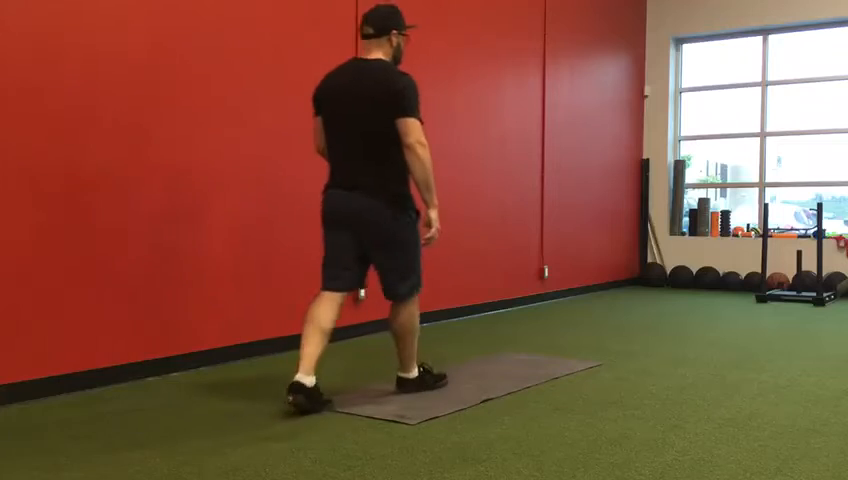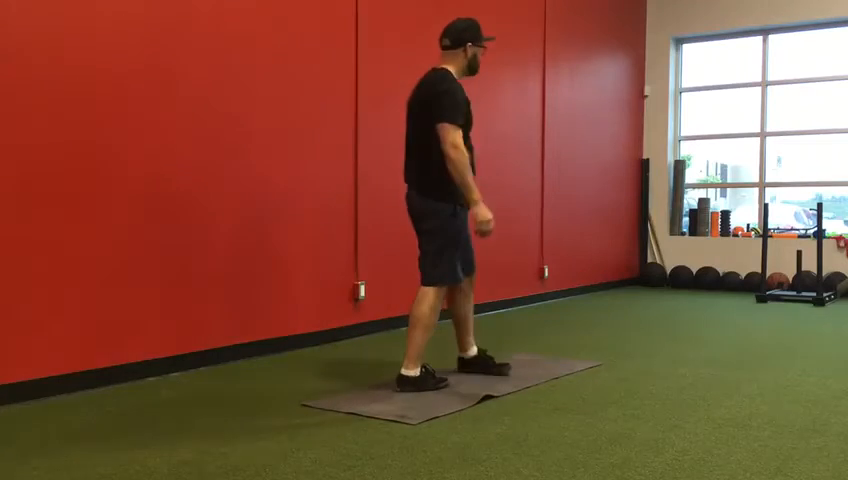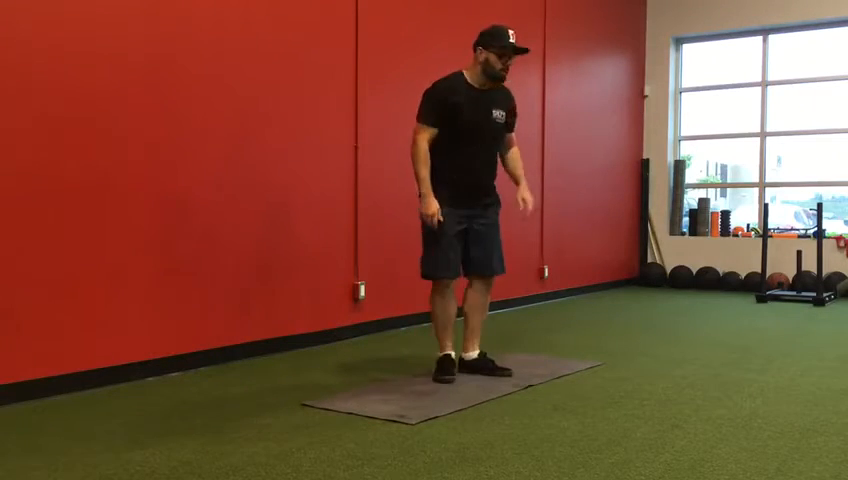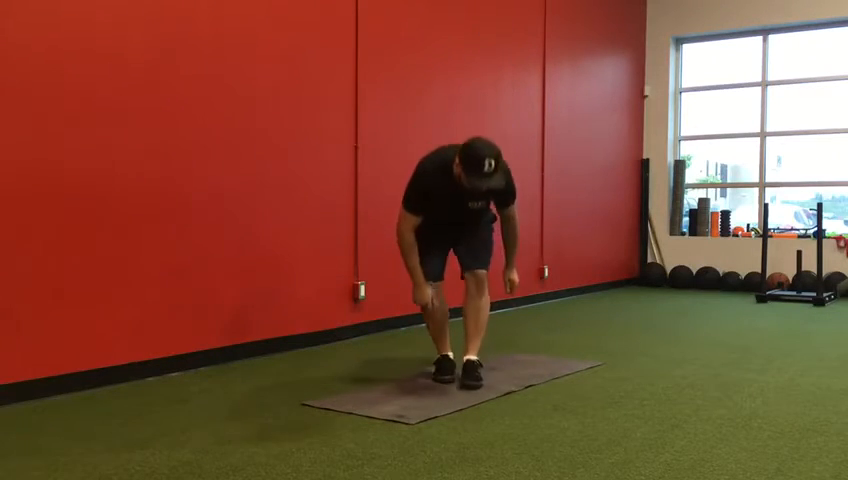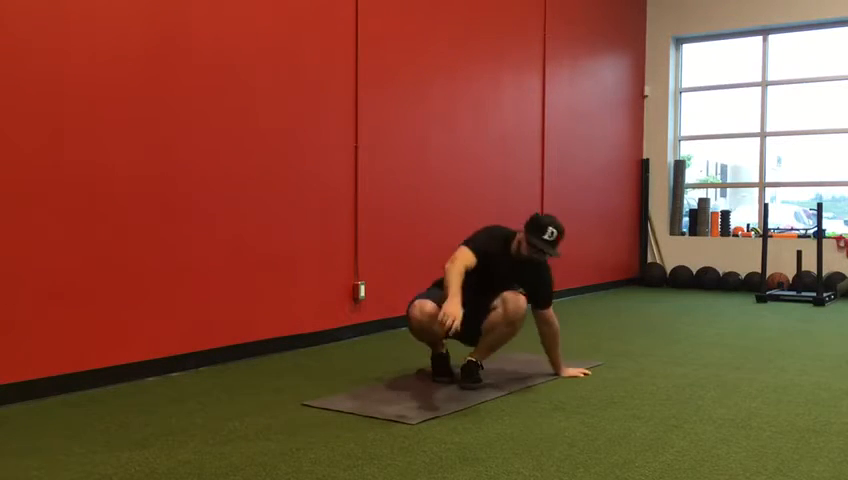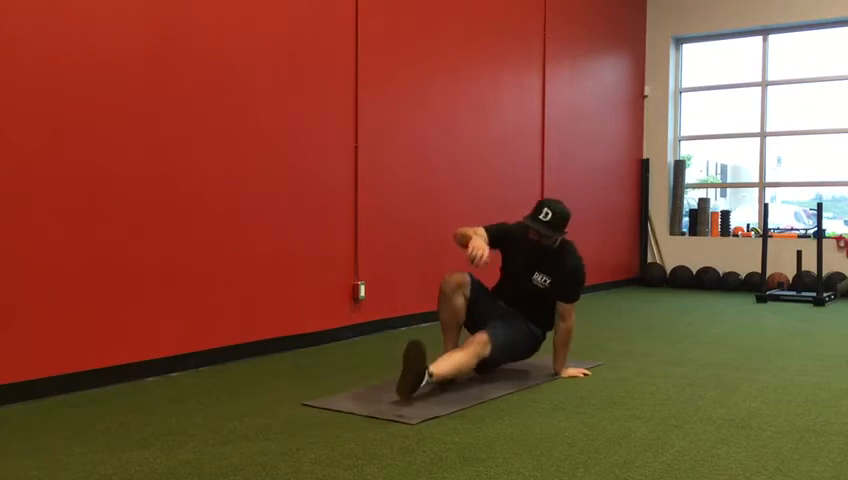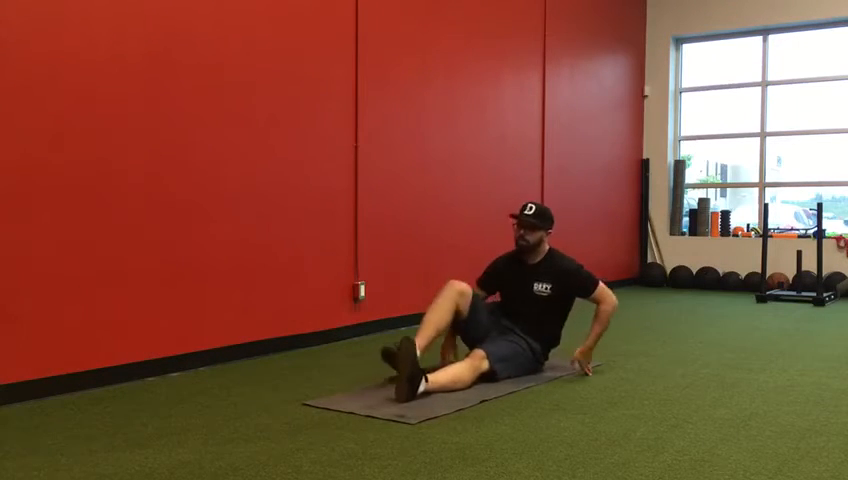
dt=0.7s
person 1, frame 1
left shoulder: (330, 83)
right shoulder: (398, 82)
left elbow: (322, 144)
right elbow: (415, 145)
right wrist: (431, 205)
left hip: (339, 198)
right hip: (386, 204)
left knee: (334, 290)
right knee: (403, 293)
left ankle: (303, 380)
right ankle: (411, 373)
person 1, frame 2
left shoulder: (431, 84)
right shoulder: (449, 89)
right elbow: (453, 149)
left wrist: (468, 197)
right wrist: (477, 202)
left hip: (429, 195)
right hip: (440, 200)
left knee: (463, 277)
right knee: (437, 282)
left ankle: (469, 355)
right ankle: (411, 371)
person 1, frame 3
left shoulder: (505, 98)
right shoulder: (445, 91)
left elbow: (509, 147)
right elbow: (420, 142)
left wrist: (522, 184)
right wrist: (426, 196)
left hip: (484, 204)
right hip: (444, 203)
left knee: (485, 278)
right knee: (445, 280)
left ankle: (473, 355)
right ankle: (446, 355)
person 1, frame 4
left shoulder: (501, 177)
right shoulder: (430, 172)
left elbow: (508, 218)
right elbow: (405, 229)
left wrist: (510, 266)
right wrist: (419, 284)
left hip: (474, 224)
right hip: (432, 224)
left knee: (477, 278)
right knee: (432, 289)
left ankle: (471, 359)
right ankle: (445, 356)
person 1, frame 5
left shoulder: (539, 272)
right shoulder: (494, 239)
left elbow: (545, 320)
right elbow: (455, 264)
left wrist: (559, 368)
right wrist: (453, 302)
left hip: (488, 315)
right hip: (456, 303)
left knee: (516, 304)
right knee: (420, 312)
left ankle: (473, 362)
right ankle: (440, 355)
person 1, frame 6
left shoulder: (570, 264)
right shoulder: (516, 233)
left elbow: (564, 318)
right elbow: (460, 234)
left wrist: (560, 368)
right wrist: (476, 239)
left hip: (527, 328)
right hip: (495, 306)
left knee: (479, 343)
right knee: (454, 281)
left ankle: (424, 375)
right ankle: (449, 356)
person 1, frame 7
left shoulder: (565, 270)
right shoulder: (505, 263)
left elbow: (608, 301)
right elbow: (478, 299)
left wrist: (586, 348)
right wrist: (449, 339)
left hip: (527, 345)
left knee: (479, 358)
right knee: (456, 289)
left ankle: (419, 383)
right ankle: (411, 356)
